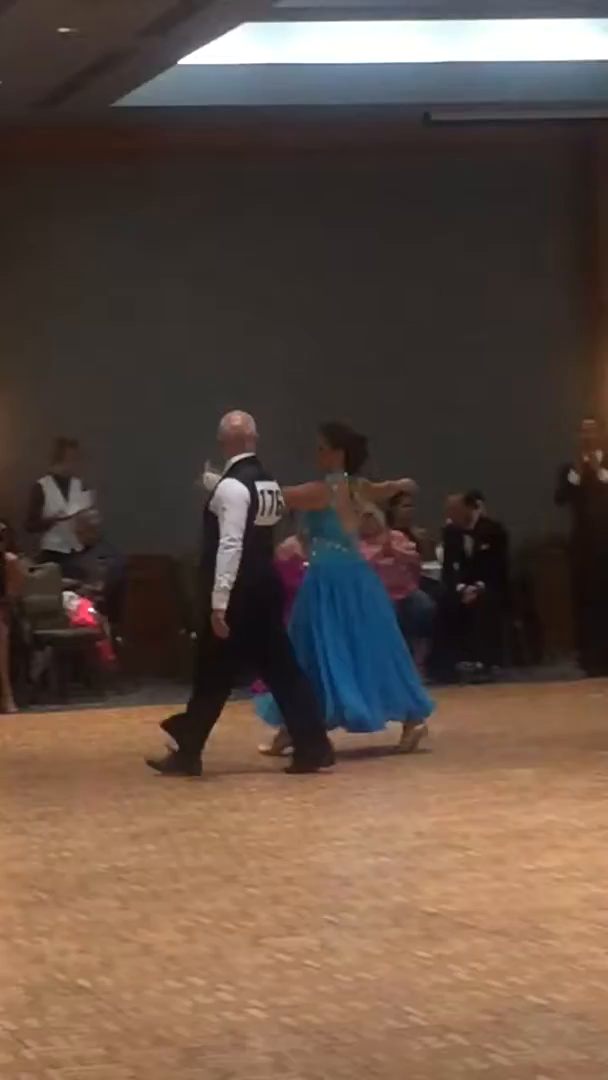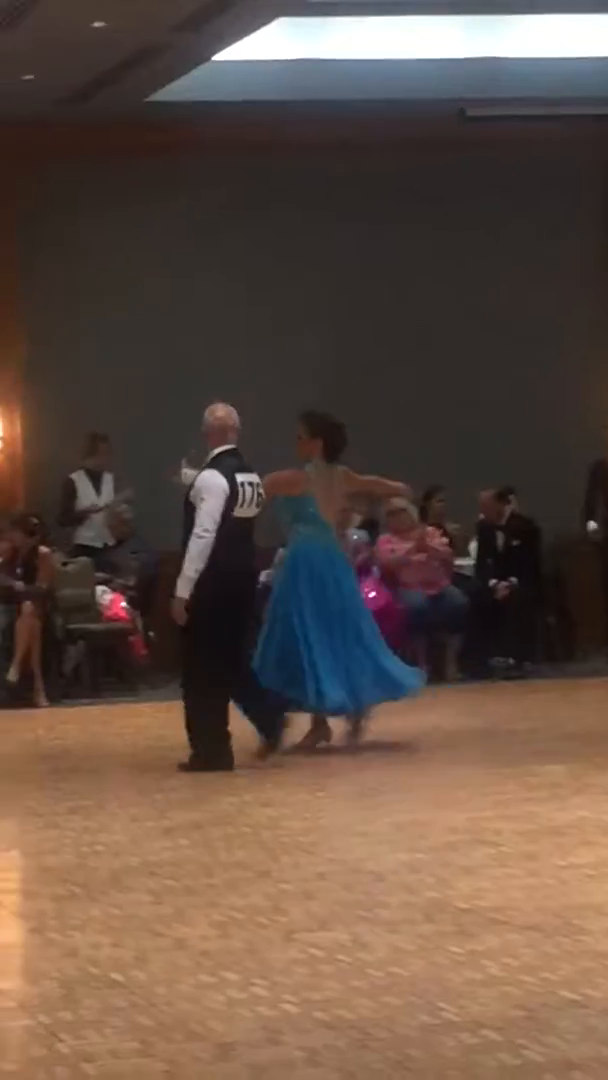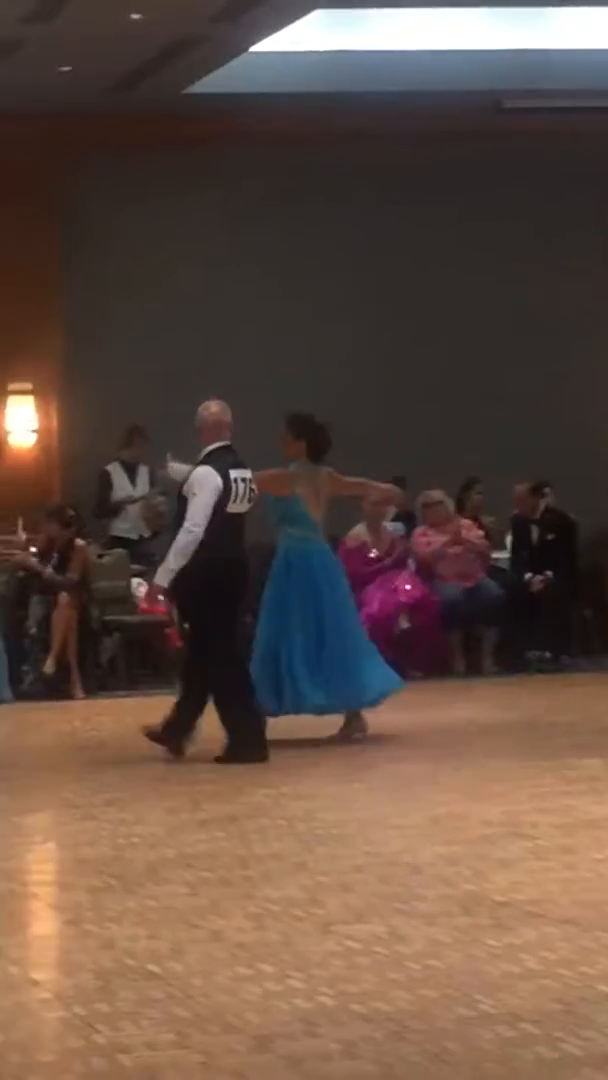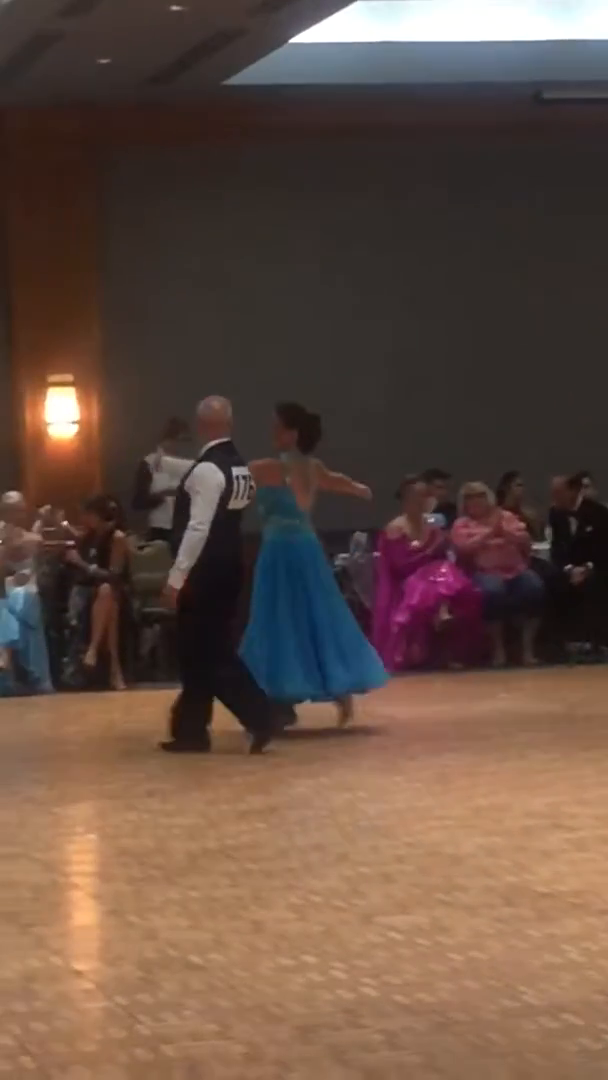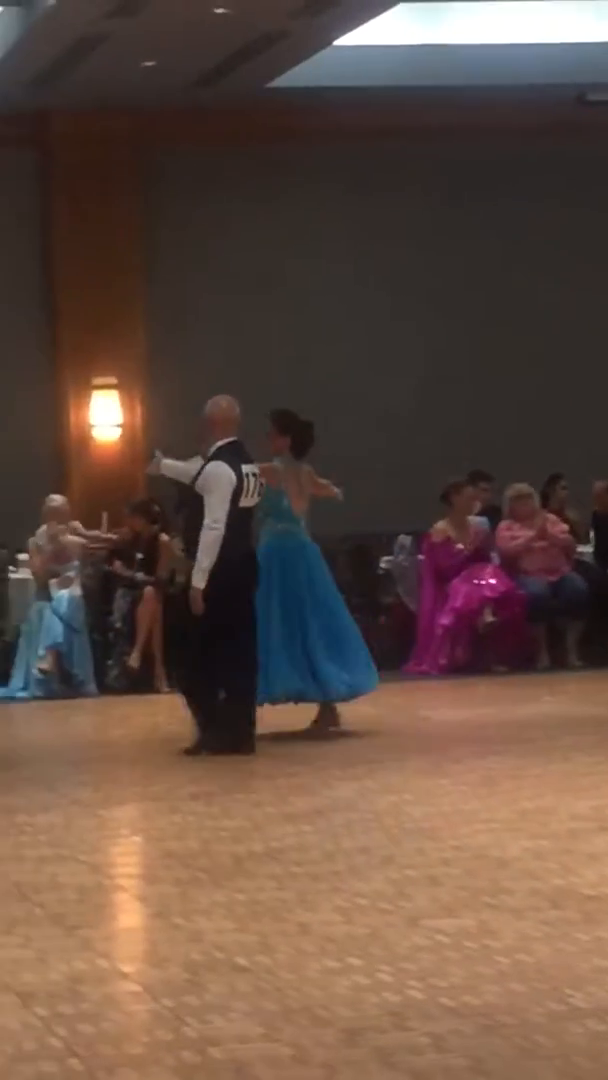
dt=0.2s
person 1, frame 1
left shoulder: (232, 486)
right shoulder: (269, 482)
left elbow: (229, 547)
left wrist: (218, 603)
right wrist: (210, 485)
left hip: (240, 593)
right hip: (265, 587)
left knee: (213, 674)
right knee: (281, 668)
left ankle: (188, 754)
right ankle: (313, 747)
person 1, frame 2
left shoulder: (212, 477)
right shoulder: (248, 473)
left elbow: (202, 537)
left wrist: (182, 589)
right wrist: (190, 479)
left hip: (215, 583)
right hip: (241, 577)
left knee: (204, 666)
right knee: (230, 661)
left ankle: (210, 752)
right ankle: (269, 719)
person 1, frame 3
left shoulder: (206, 472)
right shoulder: (240, 468)
left elbow: (192, 531)
left wrist: (162, 576)
right wrist: (174, 471)
left hip: (208, 575)
right hip: (231, 570)
left knee: (220, 656)
right knee: (204, 653)
left ankle: (248, 740)
right ankle: (178, 730)
person 1, frame 4
left shoulder: (207, 470)
right shoulder: (235, 463)
left elbow: (197, 530)
left wrist: (176, 579)
left hip: (205, 573)
right hip: (227, 568)
left knee: (205, 652)
right knee: (204, 649)
left ankle: (258, 713)
right ankle: (190, 731)
person 1, frame 5
left shoulder: (219, 467)
right shoulder: (242, 462)
left elbow: (213, 529)
left wrist: (197, 581)
right wrist: (165, 465)
left hip: (218, 573)
right hip: (241, 568)
left knee: (198, 655)
right knee: (237, 651)
left ankle: (215, 730)
right ankle: (238, 734)
person 2, frame 1
left shoulder: (320, 491)
right shoulder: (359, 487)
right elbow: (384, 490)
right wrist: (403, 484)
left hip: (328, 577)
right hip: (355, 574)
left knee: (318, 652)
right knee: (372, 647)
right ankle: (411, 718)
person 2, frame 2
left shoulder: (298, 478)
right shoulder: (341, 476)
right elbow: (374, 484)
right wrist: (398, 486)
left hip: (305, 564)
right hip: (332, 561)
left knee: (304, 639)
right knee: (340, 635)
person 2, frame 3
left shoulder: (283, 479)
right shoulder: (326, 477)
right elbow: (358, 485)
right wrist: (387, 491)
left hip: (295, 563)
right hip: (321, 562)
left knee: (289, 639)
right knee: (330, 634)
right ankle: (354, 715)
person 2, frame 4
left shoulder: (274, 468)
right shoulder: (314, 468)
right elbow: (343, 483)
right wrist: (361, 490)
left hip: (283, 552)
right hip: (306, 550)
left knee: (282, 628)
right knee: (315, 624)
right ankle: (341, 692)
person 2, frame 5
left shoulder: (271, 472)
right shoulder: (304, 473)
right elbow: (327, 488)
right wrist: (331, 491)
left hip: (280, 556)
right hip: (301, 553)
left knee: (270, 631)
right knee: (313, 630)
right ankle: (327, 708)
